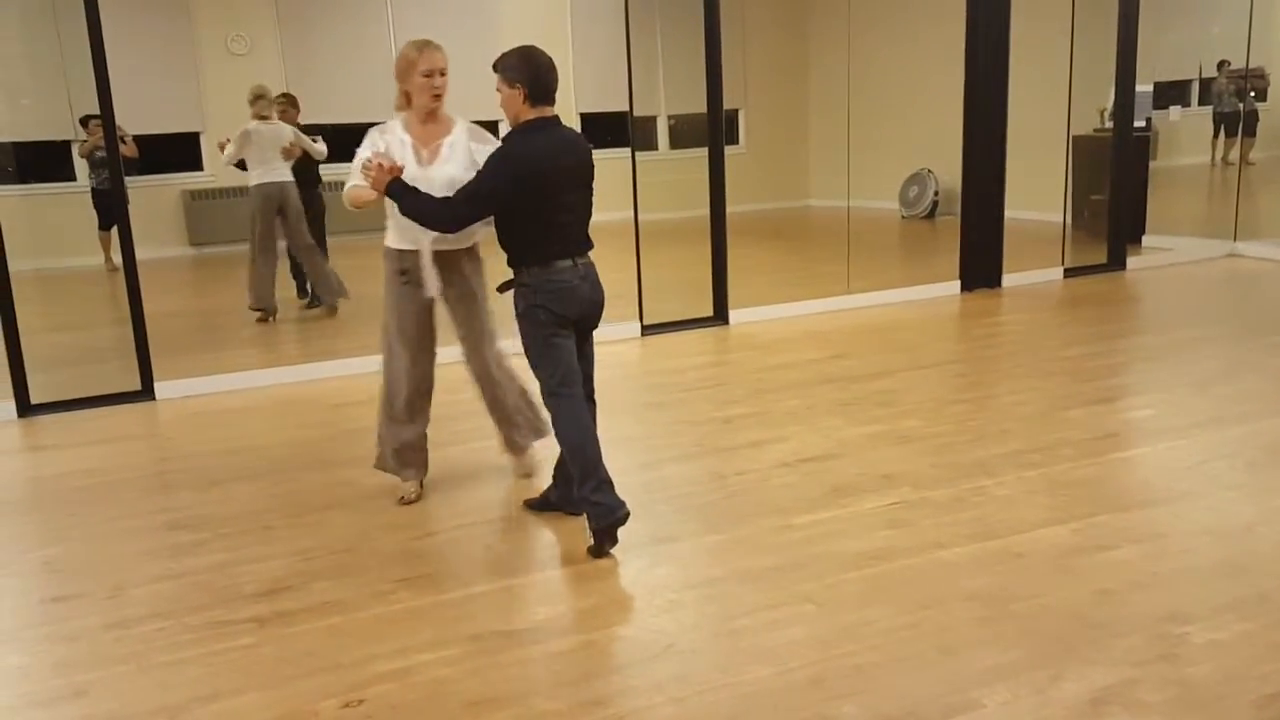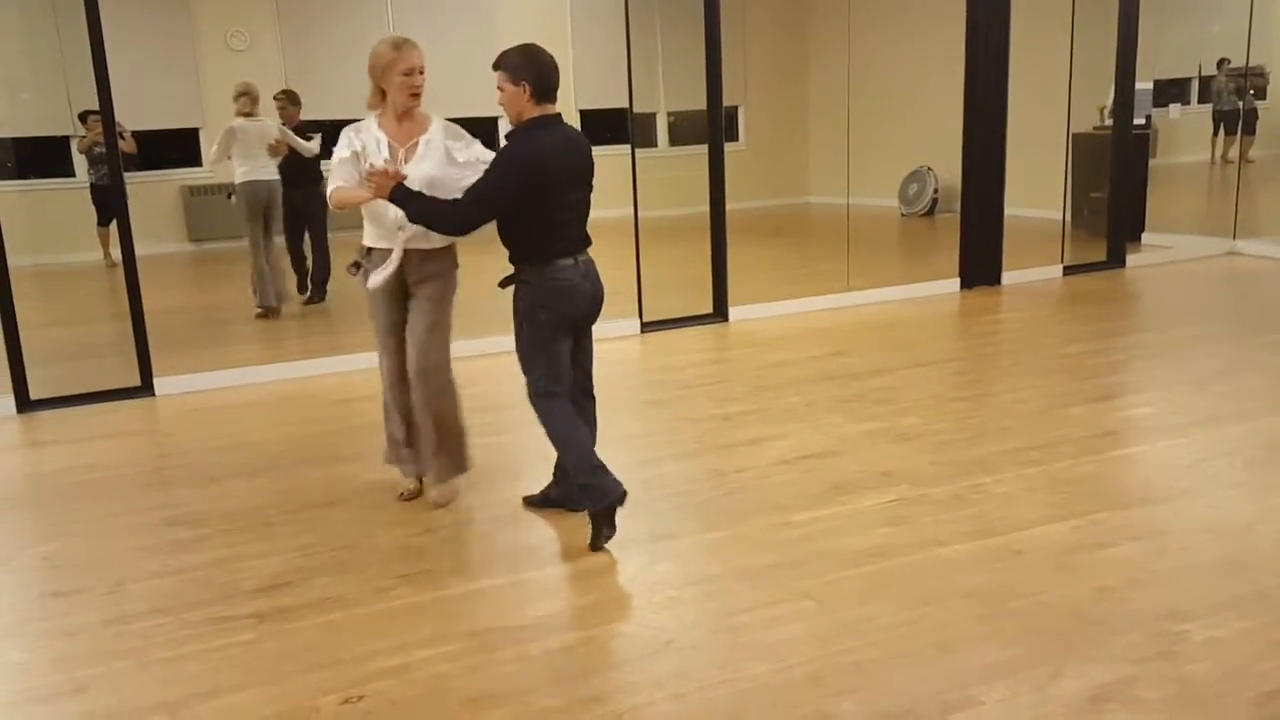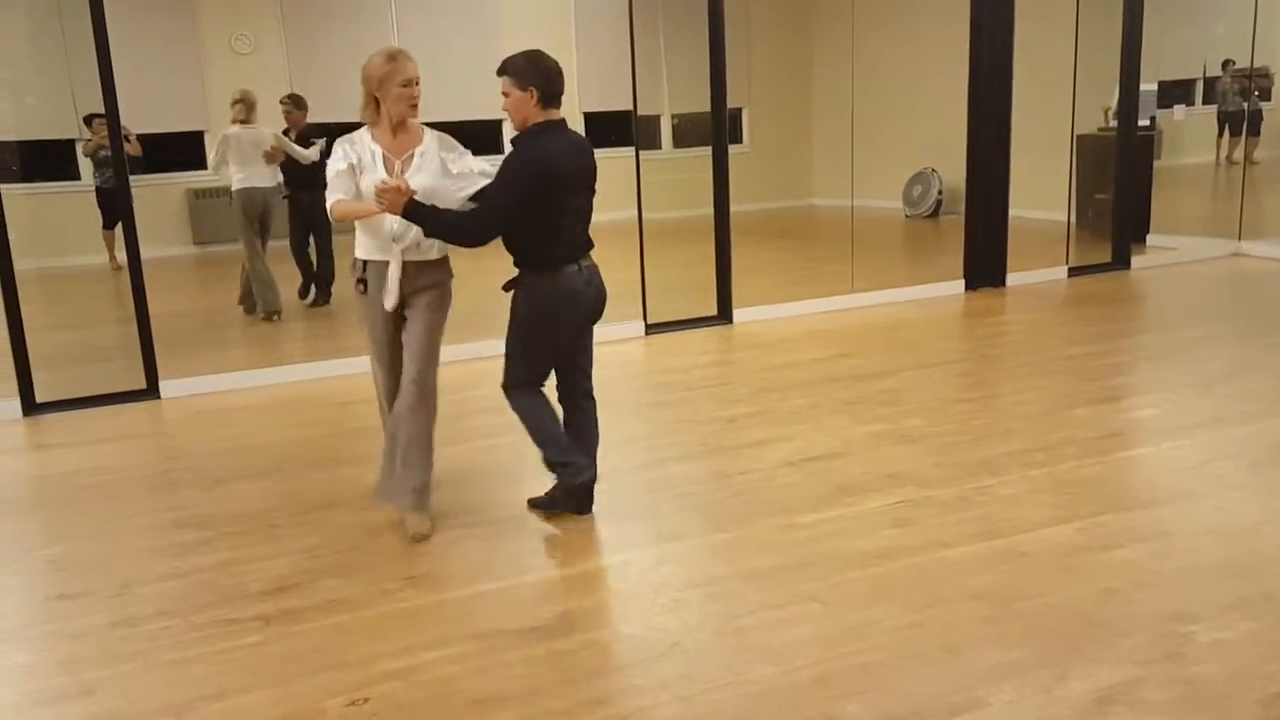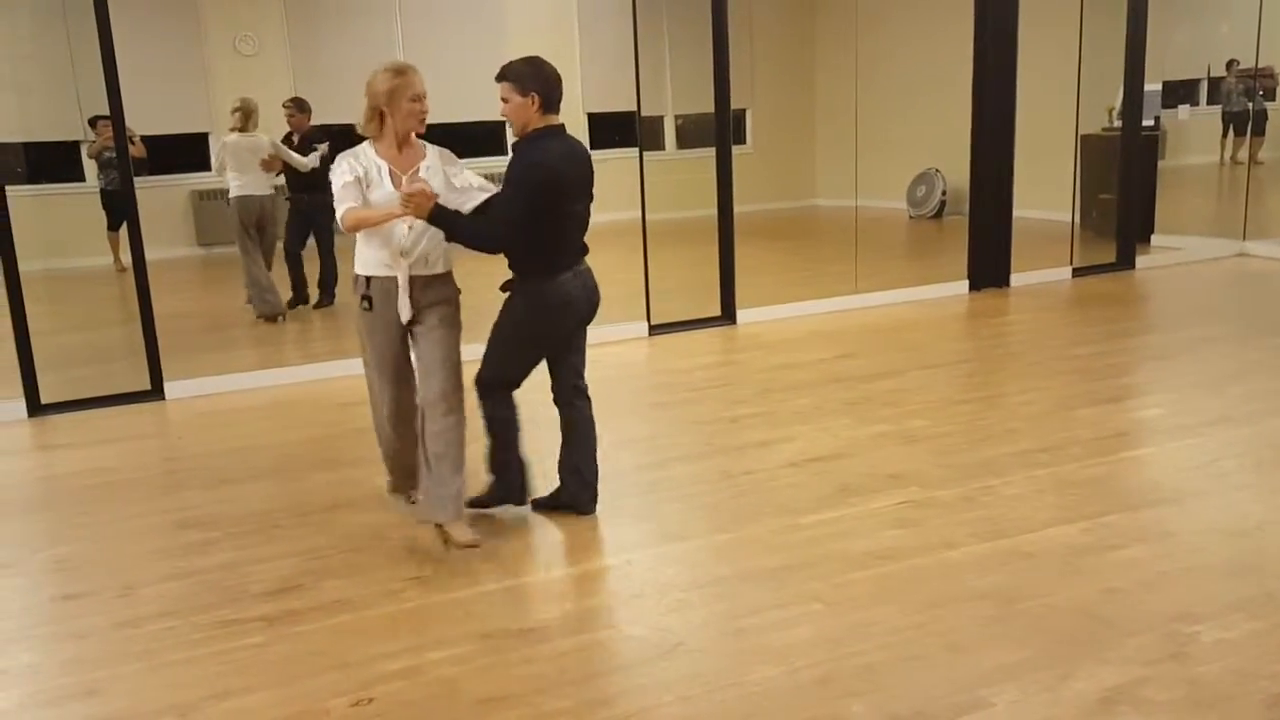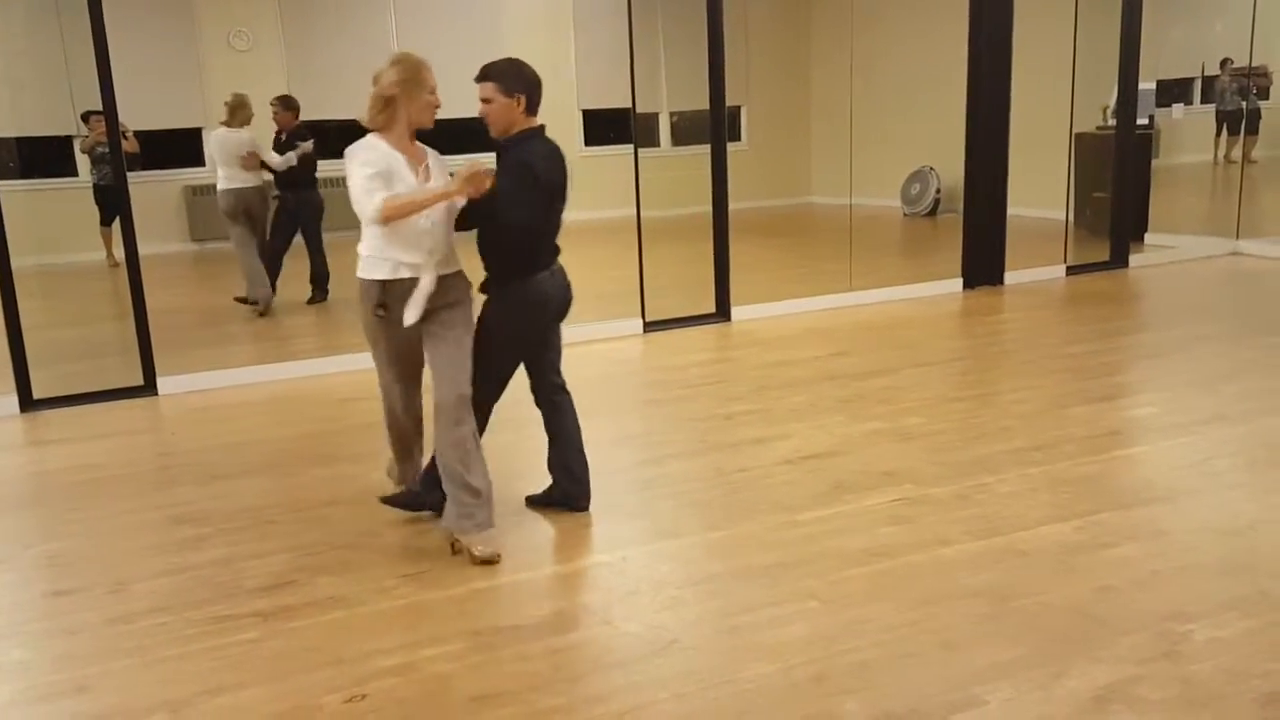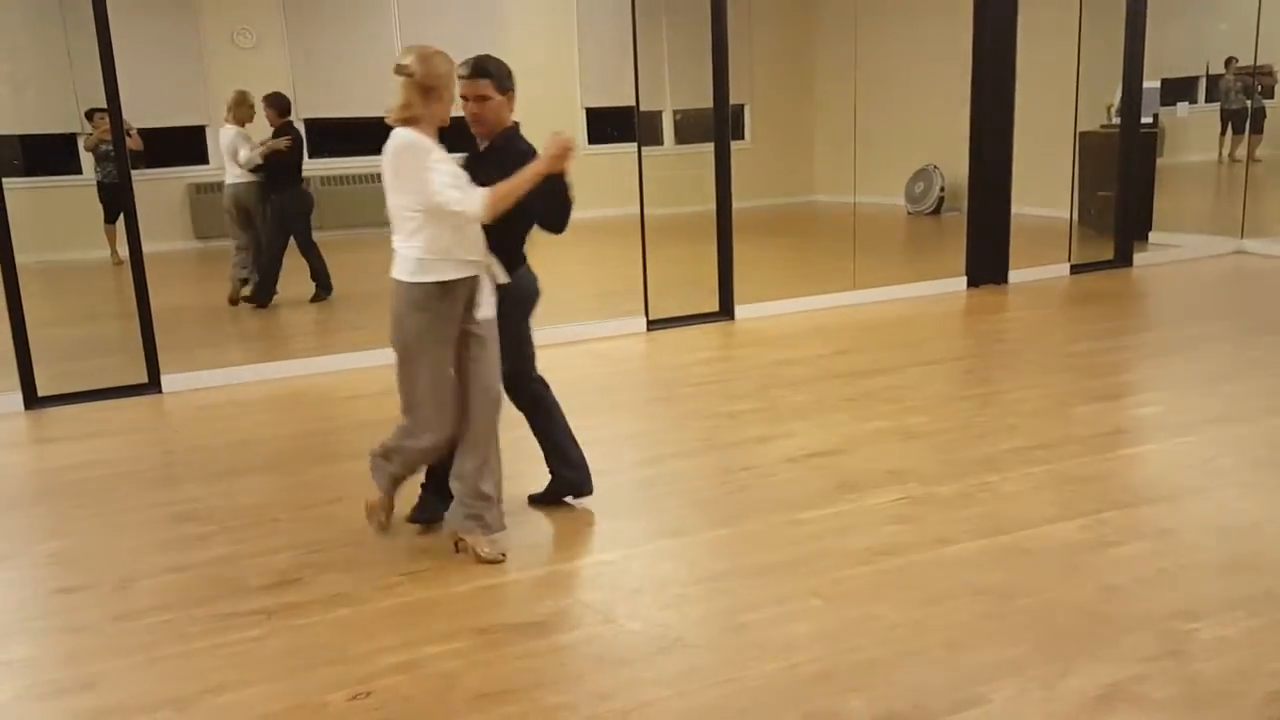
dt=0.2s
person 1, frame 1
left shoulder: (470, 137)
right shoulder: (383, 138)
right elbow: (353, 194)
right wrist: (378, 190)
left hip: (460, 259)
right hip: (405, 262)
left knee: (483, 354)
right knee: (406, 367)
left ankle: (520, 441)
right ankle: (409, 466)
person 1, frame 2
left shoulder: (446, 135)
right shoulder: (357, 136)
right elbow: (336, 195)
right wrist: (374, 194)
left hip: (434, 260)
right hip: (381, 260)
left knee: (427, 364)
right knee: (394, 367)
left ankle: (445, 466)
right ankle: (411, 462)
person 1, frame 3
left shoulder: (440, 146)
right shoulder: (350, 147)
left elbow: (491, 184)
right elbow: (336, 207)
right wrist: (380, 206)
left hip: (428, 273)
right hip: (375, 273)
left knee: (418, 380)
right knee: (389, 380)
left ankle: (413, 499)
right ankle: (405, 481)
person 1, frame 4
left shoulder: (440, 161)
right shoulder: (354, 162)
left elbow: (491, 199)
right elbow: (348, 218)
right wrist: (398, 210)
left hip: (435, 288)
right hip: (379, 289)
left knee: (441, 393)
right knee: (392, 396)
left ankle: (448, 510)
right ankle: (408, 480)
person 1, frame 5
left shoulder: (431, 157)
right shoulder: (364, 154)
left elbow: (467, 207)
right elbow: (379, 211)
right wrist: (447, 190)
left hip: (445, 288)
right hip: (388, 290)
left knee: (456, 398)
right knee: (401, 398)
left ankle: (469, 522)
right ankle: (409, 471)
person 1, frame 6
left shoulder: (417, 147)
right shoulder: (411, 148)
right elbow: (475, 206)
right wrist: (536, 169)
left hip: (468, 289)
right hip: (430, 293)
left knee: (482, 403)
right knee: (436, 420)
left ankle: (472, 521)
right ankle: (387, 471)
person 2, frame 1
left shoulder: (516, 156)
right shoulder: (577, 147)
left elbow: (451, 216)
left wrist: (391, 187)
left hip: (543, 288)
right hip: (584, 278)
left knee: (565, 396)
right knee: (579, 391)
left ankle: (603, 507)
right ankle: (569, 489)
person 2, frame 2
left shoulder: (522, 154)
right shoulder: (576, 144)
left elbow: (461, 218)
left wrist: (396, 192)
left hip: (544, 285)
right hip: (583, 274)
left knee: (550, 394)
right knee: (577, 388)
left ankle: (599, 489)
right ankle: (571, 485)
person 2, frame 3
left shoulder: (529, 159)
right shoulder: (579, 148)
left elbow: (477, 229)
left wrist: (408, 208)
left hip: (548, 288)
right hip: (584, 279)
left knee: (520, 385)
right knee: (576, 388)
left ankle: (572, 466)
right ankle: (574, 484)
person 2, frame 4
left shoulder: (532, 163)
right shoulder: (575, 152)
left elbow: (496, 236)
left wrist: (434, 213)
left hip: (542, 291)
right hip: (578, 282)
left knee: (493, 383)
right knee: (571, 390)
left ankle: (509, 483)
right ankle: (578, 489)
person 2, frame 5
left shoulder: (522, 162)
right shoulder: (544, 152)
left elbow: (519, 228)
left wrist: (479, 198)
right wrist: (472, 201)
left hip: (519, 292)
right hip: (547, 283)
left knee: (476, 393)
right knee: (550, 386)
left ankle: (437, 489)
right ankle: (570, 486)
person 2, frame 6
left shoulder: (518, 158)
right shoulder: (484, 156)
left elbow: (555, 220)
left wrist: (554, 172)
left hip: (499, 290)
right hip: (500, 286)
right knee: (523, 383)
left ankle: (440, 496)
right ankle: (570, 476)
person 3, frame 1
left shoulder: (247, 132)
right shoulder: (287, 130)
left elbow: (228, 160)
right elbow: (320, 154)
left wrist: (225, 148)
right wrist: (319, 143)
left hip: (262, 190)
right hip: (287, 188)
left knee: (263, 249)
right knee: (304, 243)
left ankle: (266, 306)
right ankle: (330, 296)
person 3, frame 2
left shoulder: (232, 129)
right shoulder: (273, 126)
left elbow: (214, 159)
right elbow: (309, 151)
left wrist: (220, 146)
right wrist: (316, 142)
left hip: (249, 187)
right hip: (273, 185)
left knee: (257, 246)
right knee: (266, 244)
left ankle: (267, 302)
right ankle: (275, 298)
person 3, frame 3
left shoulder: (228, 136)
right shoulder: (270, 134)
left elbow: (214, 166)
right elbow: (306, 157)
right wrist: (318, 147)
left hip: (244, 194)
right hip: (269, 193)
left knee: (254, 252)
right knee: (257, 250)
left ankle: (270, 305)
right ankle: (250, 301)
person 3, frame 4
left shoulder: (227, 143)
right shoulder: (268, 142)
left elbow: (218, 169)
right elbow: (303, 165)
right wrist: (319, 152)
left hip: (242, 202)
right hip: (266, 200)
left knee: (251, 256)
right knee: (264, 255)
left ankle: (271, 306)
right ankle: (261, 301)
person 3, frame 5
left shoulder: (215, 137)
right shoulder: (248, 138)
right elbow: (277, 163)
right wrist: (301, 150)
left hip: (228, 196)
right hip: (254, 193)
left knee: (245, 247)
right knee: (259, 246)
left ankle: (260, 294)
right ankle: (257, 294)
person 3, frame 6
left shoulder: (225, 131)
right shoulder: (240, 134)
right elbow: (246, 162)
left wrist: (262, 146)
right wrist: (267, 147)
left hip: (231, 191)
right hip: (251, 189)
left knee: (242, 241)
right knee: (263, 239)
left ankle: (238, 280)
person 4, frame 1
left shoulder: (308, 136)
left elbow: (315, 156)
left wrist: (300, 154)
left hip: (310, 197)
left knee: (317, 245)
right knee: (293, 246)
left ankle: (317, 292)
right ankle: (301, 285)
person 4, frame 2
left shoulder: (310, 132)
left elbow: (310, 156)
left wrist: (287, 152)
left hip: (312, 194)
right hip: (289, 194)
left knee: (318, 242)
right knee: (292, 242)
left ankle: (318, 288)
right ankle: (302, 276)
person 4, frame 3
left shoulder: (315, 136)
right shoulder: (282, 138)
left elbow: (311, 163)
right elbow: (269, 164)
left wrist: (284, 159)
left hip: (317, 197)
right hip: (295, 199)
left knee: (322, 245)
right knee: (297, 245)
left ankle: (323, 290)
right ankle: (308, 278)
person 4, frame 4
left shoulder: (318, 140)
right shoulder: (287, 141)
left elbow: (312, 169)
right elbow: (275, 168)
left wrist: (283, 166)
left hip: (320, 200)
right hip: (297, 202)
left knee: (325, 248)
right knee: (291, 248)
left ankle: (327, 293)
right ankle: (299, 292)
person 4, frame 5
left shoulder: (302, 138)
right shoulder: (279, 137)
left elbow: (294, 168)
left wrist: (261, 164)
left hip: (306, 199)
right hip: (286, 200)
left knee: (313, 245)
right knee: (274, 248)
left ankle: (320, 289)
person 4, frame 6
left shoulder: (287, 136)
right shoulder: (286, 133)
left elbow: (268, 165)
left hip: (291, 198)
right hip: (281, 198)
left knee: (304, 243)
right knee: (273, 247)
left ankle: (323, 286)
right ankle: (263, 293)
